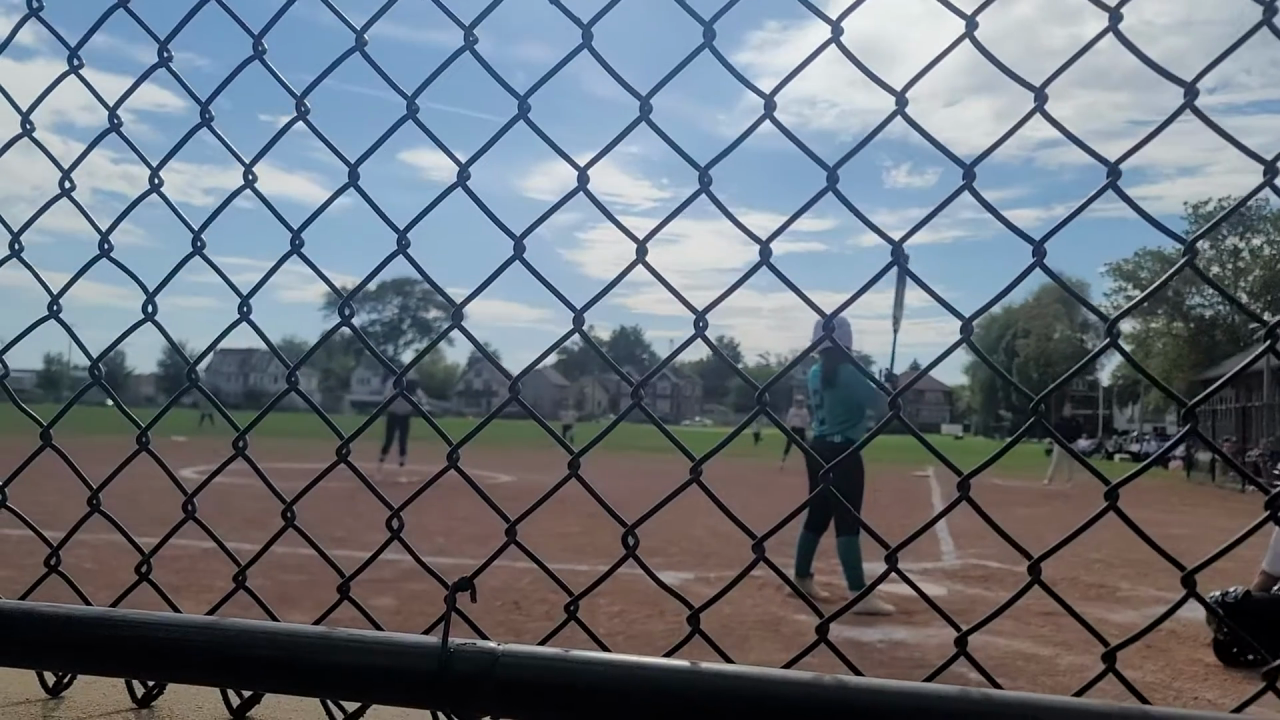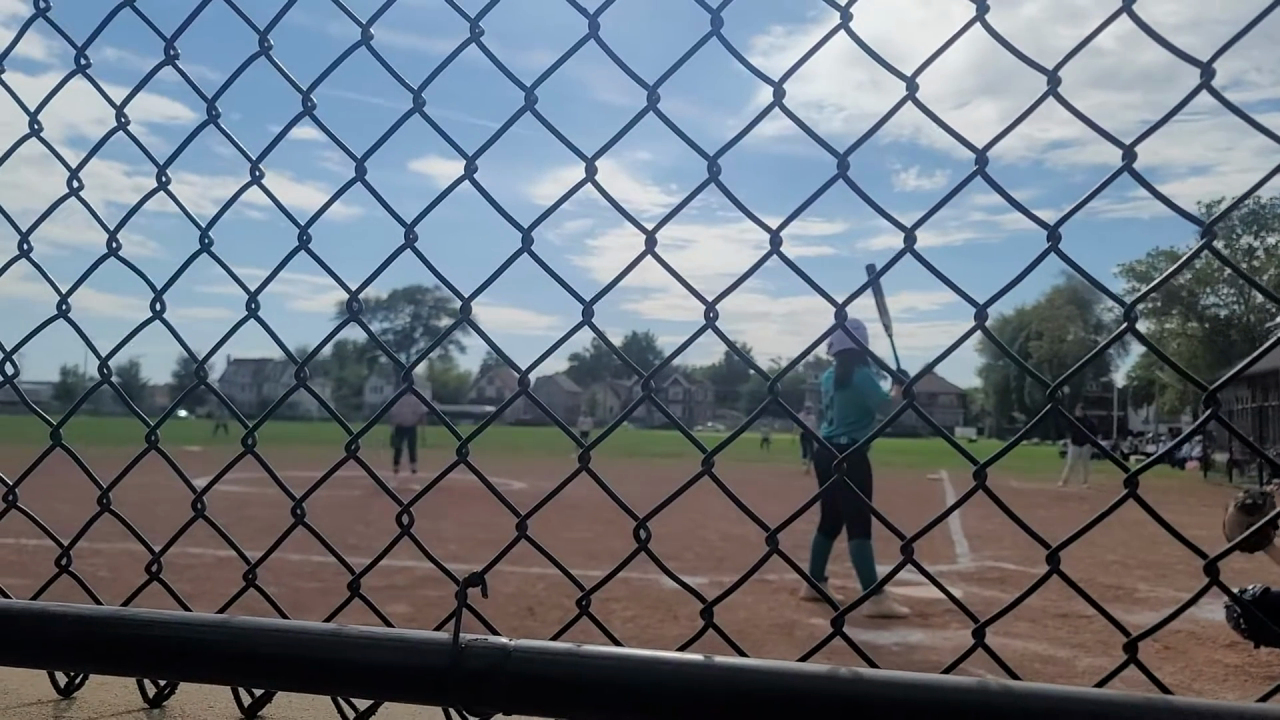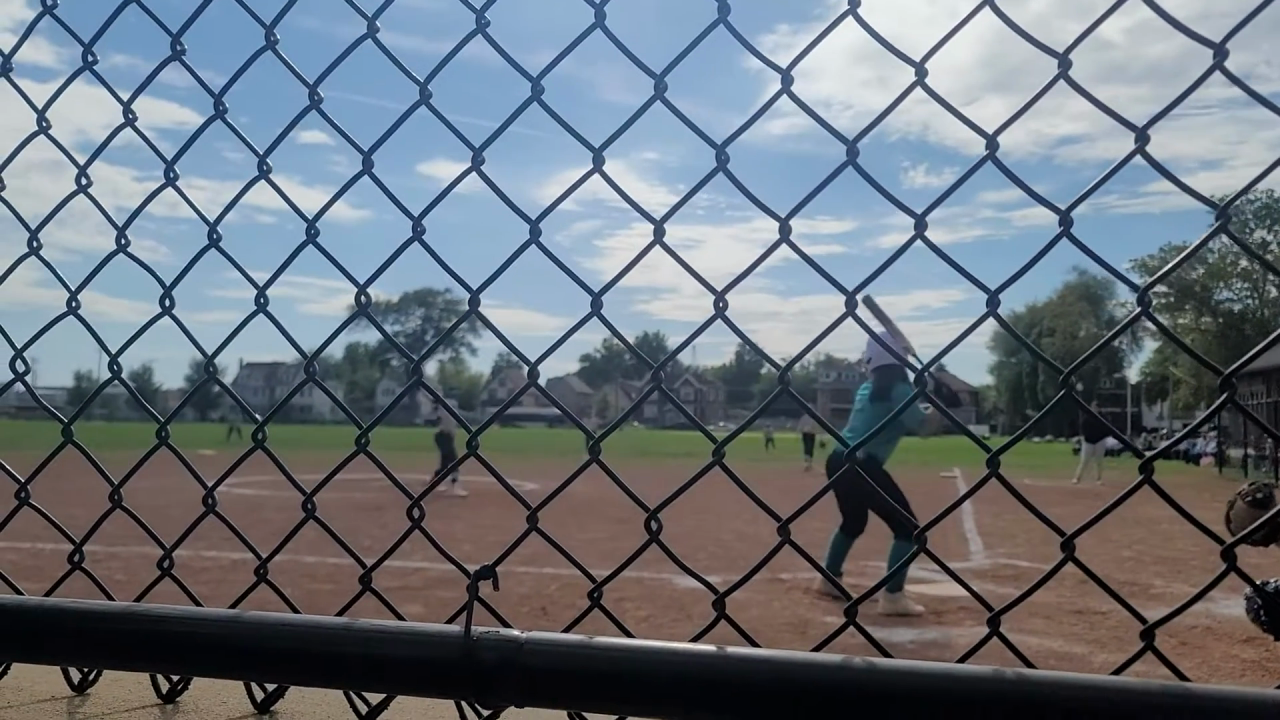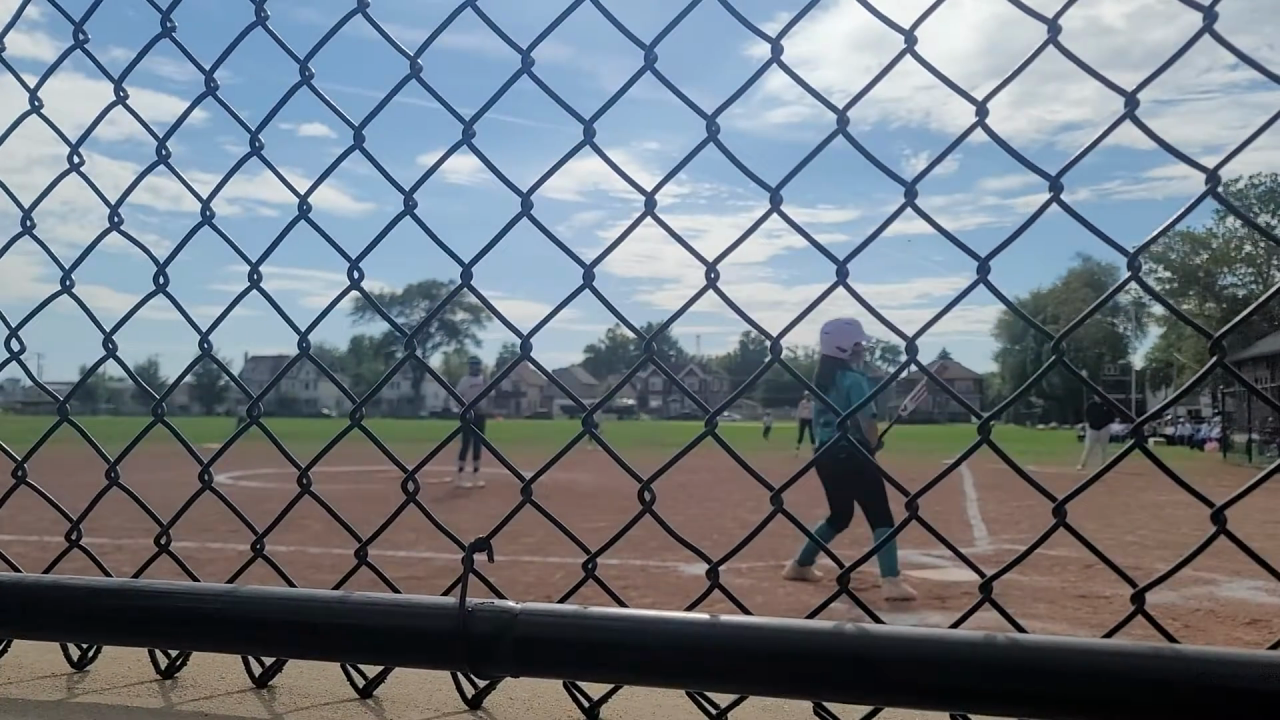
dt=1s
person 1, frame 1
left shoulder: (815, 374)
right shoulder: (849, 372)
right elbow: (878, 404)
left wrist: (873, 387)
right wrist: (889, 386)
left hip: (819, 450)
right hip: (842, 453)
left knee: (817, 516)
right knee: (847, 521)
left ankle: (801, 580)
right ankle: (860, 595)
person 1, frame 2
left shoulder: (829, 376)
right shoulder: (861, 374)
right elbow: (886, 407)
right wrist: (900, 387)
left hip: (826, 453)
right hip: (849, 455)
left knee: (831, 520)
right knee: (858, 524)
left ankle: (814, 584)
right ankle: (875, 598)
person 1, frame 3
left shoulder: (866, 389)
right shoulder: (897, 390)
right elbow: (923, 427)
left wrist: (927, 407)
left hip: (839, 464)
right hip: (862, 468)
left knee: (853, 524)
right knee: (907, 527)
left ankle: (829, 580)
right ankle: (892, 596)
person 1, frame 4
left shoulder: (820, 381)
right shoulder: (854, 380)
right elbow: (865, 421)
right wrist: (874, 442)
left hip: (825, 456)
right hip: (851, 456)
left knee: (839, 517)
right knee: (880, 516)
left ankle: (800, 565)
right ankle: (891, 580)
